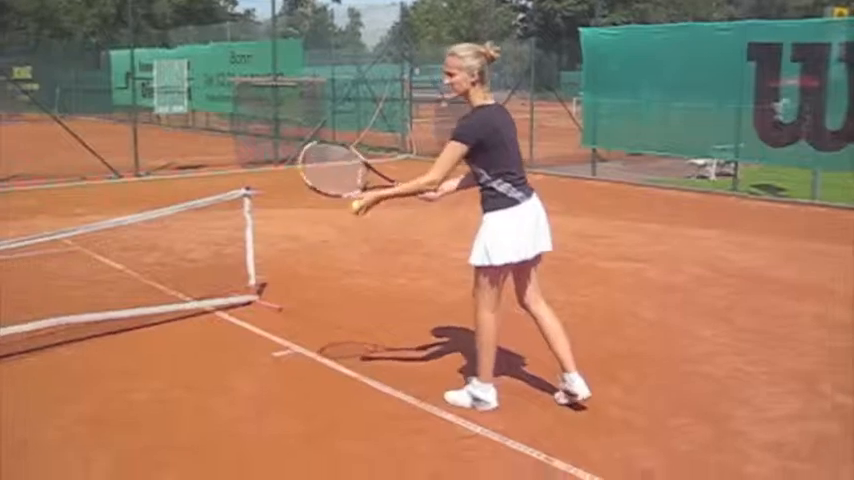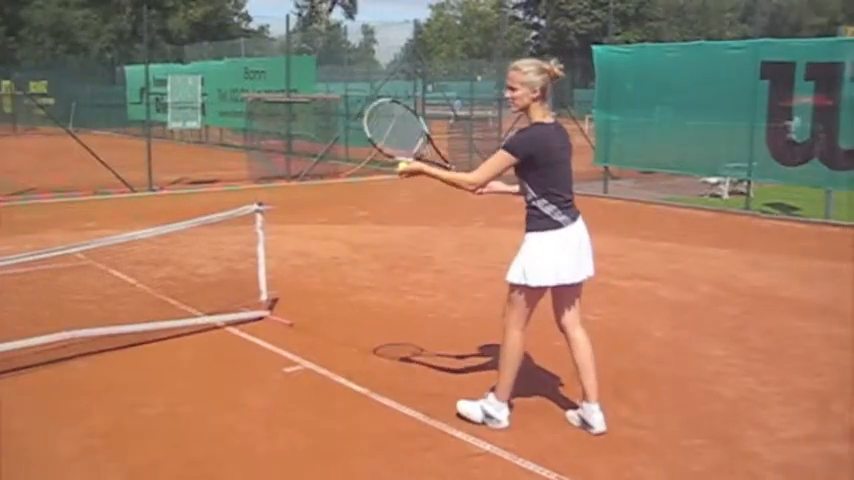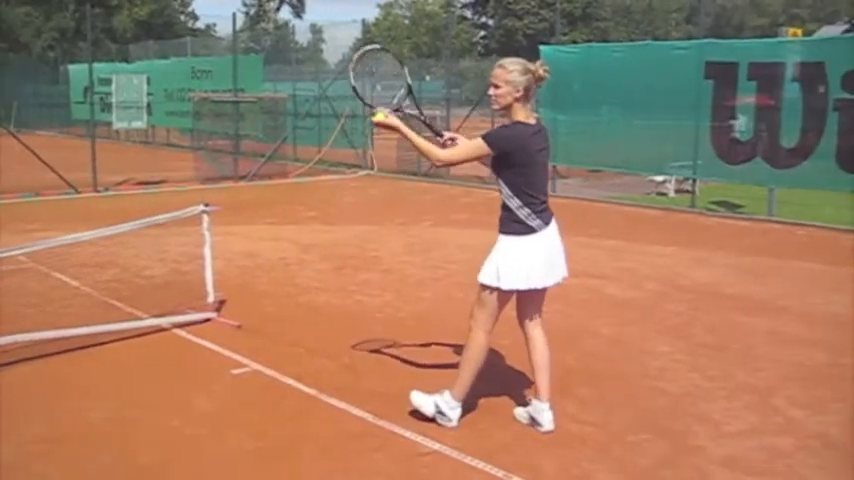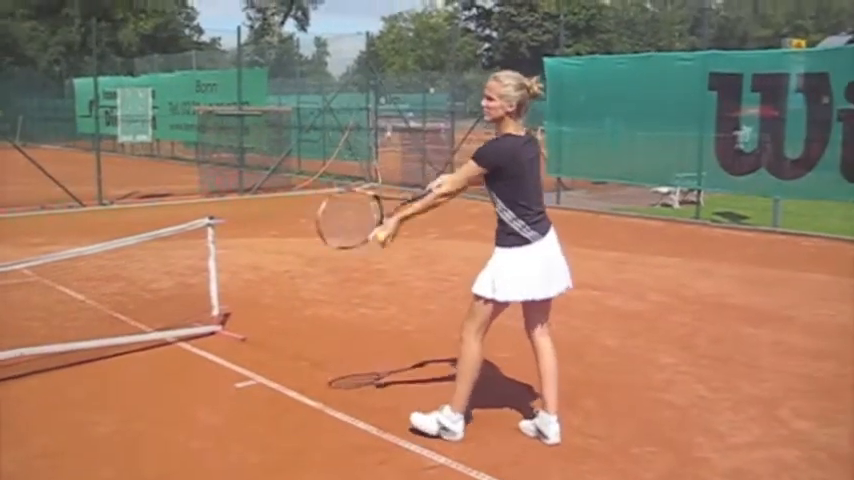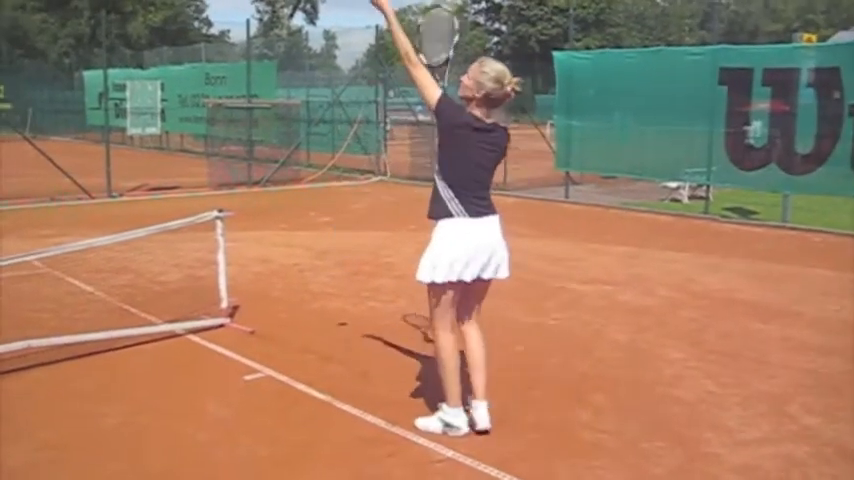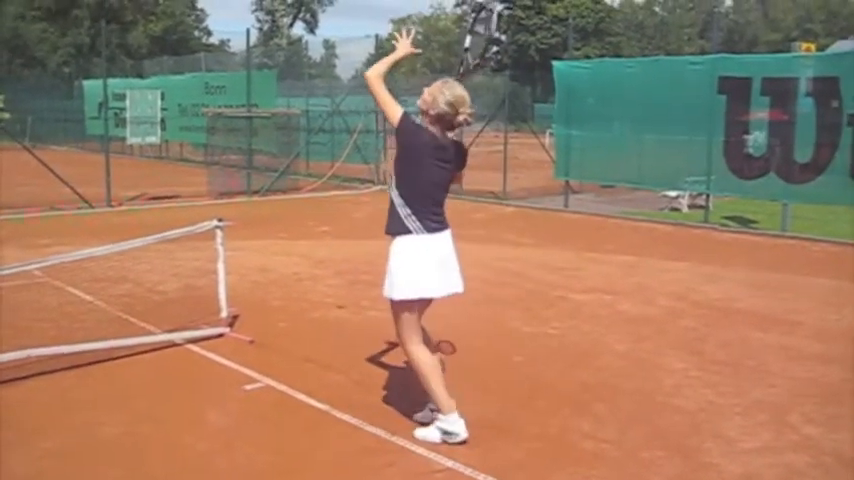
dt=0.4s
person 1, frame 1
left shoulder: (474, 122)
right shoulder: (498, 112)
left elbow: (432, 178)
left wrist: (379, 195)
right wrist: (452, 186)
left hip: (505, 219)
right hip: (527, 211)
left knee: (485, 303)
right knee: (532, 299)
left ankle: (483, 390)
right ankle: (573, 380)
person 1, frame 2
left shoulder: (529, 138)
right shoulder: (557, 132)
left elbow: (471, 181)
left wrist: (420, 168)
right wrist: (501, 186)
left hip: (547, 241)
right hip: (572, 234)
left knee: (514, 322)
right knee: (570, 322)
left ankle: (497, 407)
right ankle: (592, 410)
person 1, frame 3
left shoulder: (509, 136)
right shoulder: (535, 131)
left elbow: (442, 158)
left wrist: (398, 125)
right wrist: (467, 143)
left hip: (520, 243)
right hip: (543, 237)
left knee: (481, 323)
right knee: (531, 322)
left ankle: (450, 404)
right ankle: (541, 408)
person 1, frame 4
left shoulder: (498, 148)
right shoulder: (527, 142)
left elbow: (447, 192)
left wrist: (397, 219)
right wrist: (449, 178)
left hip: (517, 254)
right hip: (543, 247)
left knee: (472, 332)
right knee: (539, 333)
left ankle: (452, 419)
right ankle: (548, 420)
person 1, frame 5
left shoulder: (453, 119)
right shoulder: (500, 135)
left elbow: (411, 62)
left hip: (456, 234)
right hip: (487, 231)
left knee: (443, 326)
right knee: (468, 321)
left ankle: (453, 413)
right ankle: (479, 407)
person 1, frame 6
left shoulder: (411, 134)
right shoulder: (457, 152)
left elbow: (371, 78)
left wrist: (401, 51)
left hip: (413, 248)
right hip: (440, 244)
left knee: (410, 339)
right knee: (413, 329)
left ankle: (451, 420)
right ankle: (443, 405)
